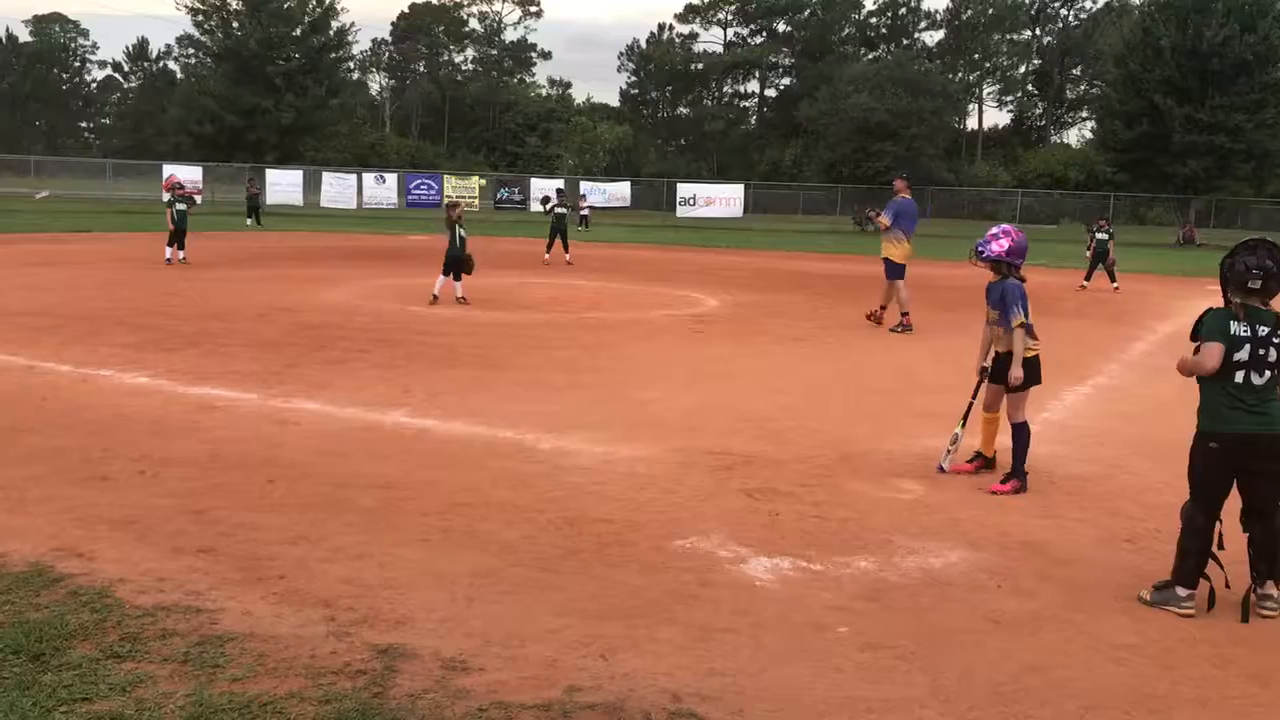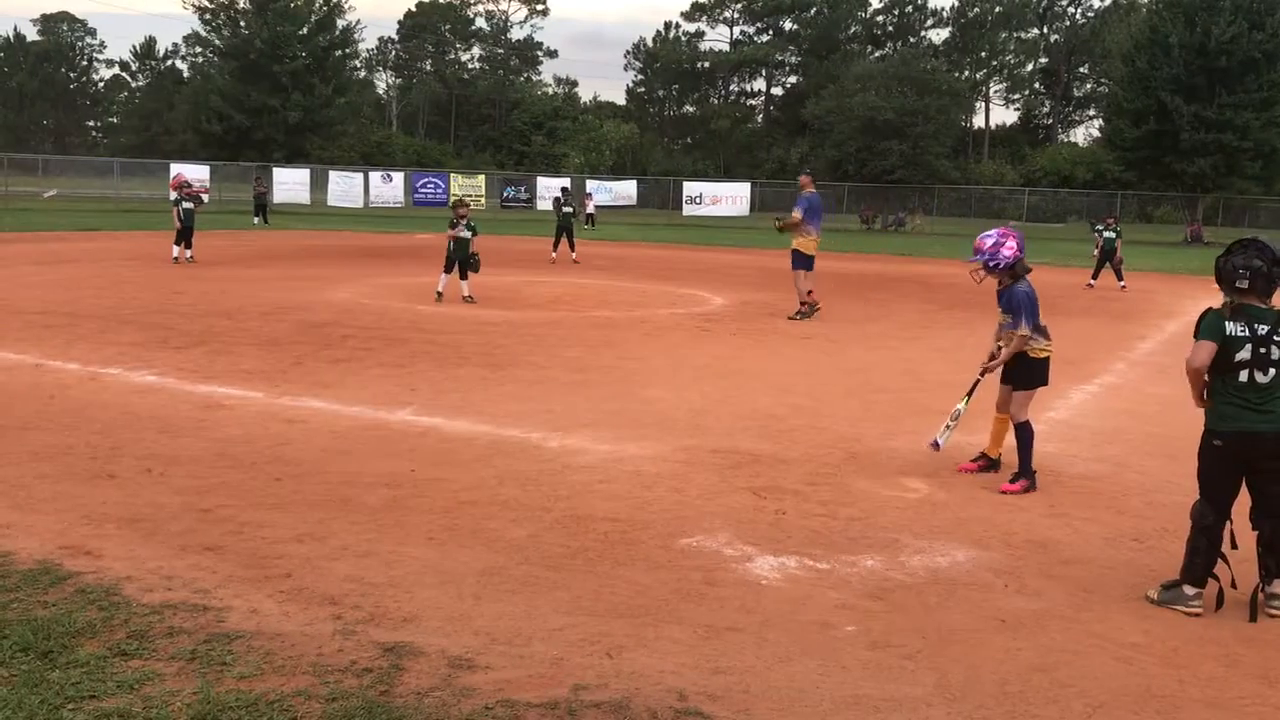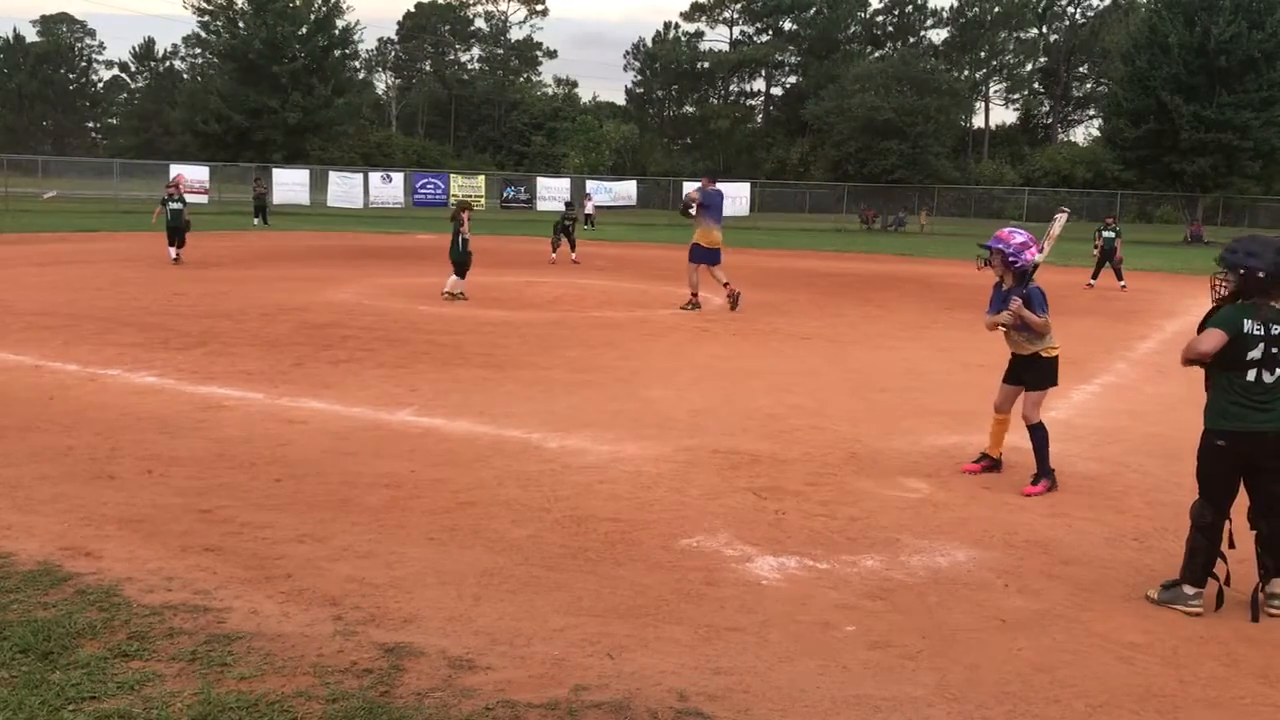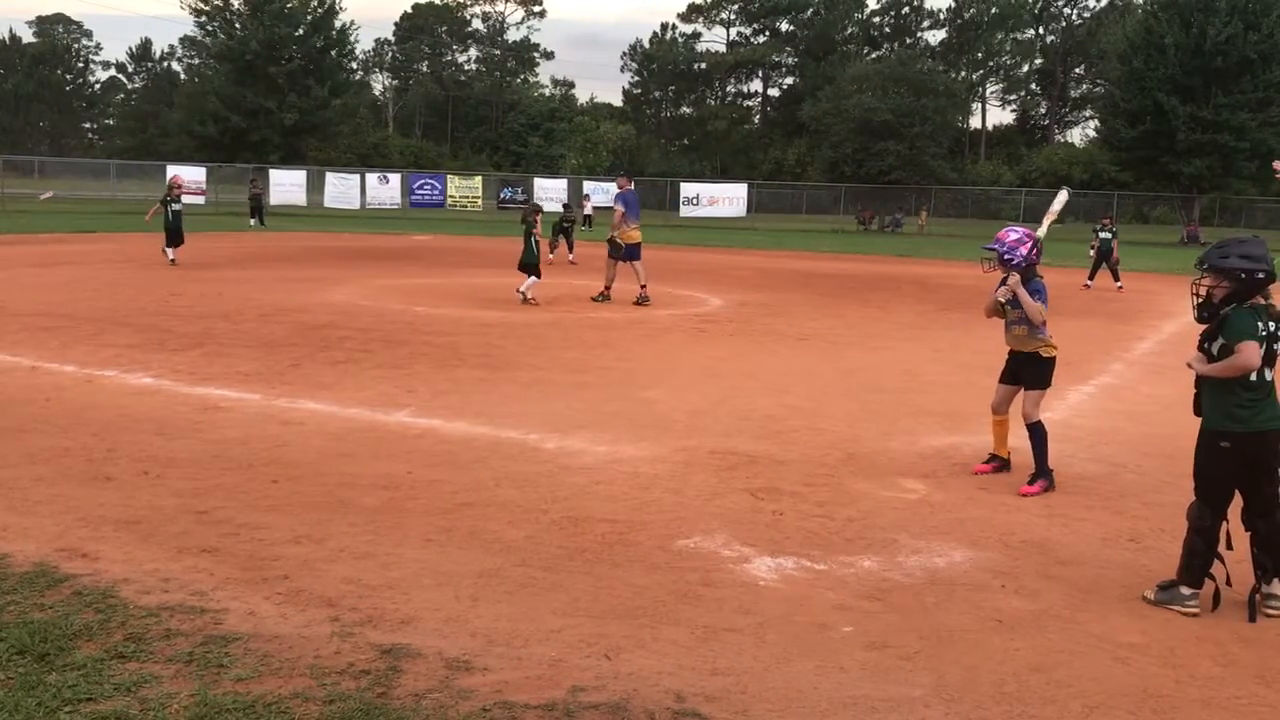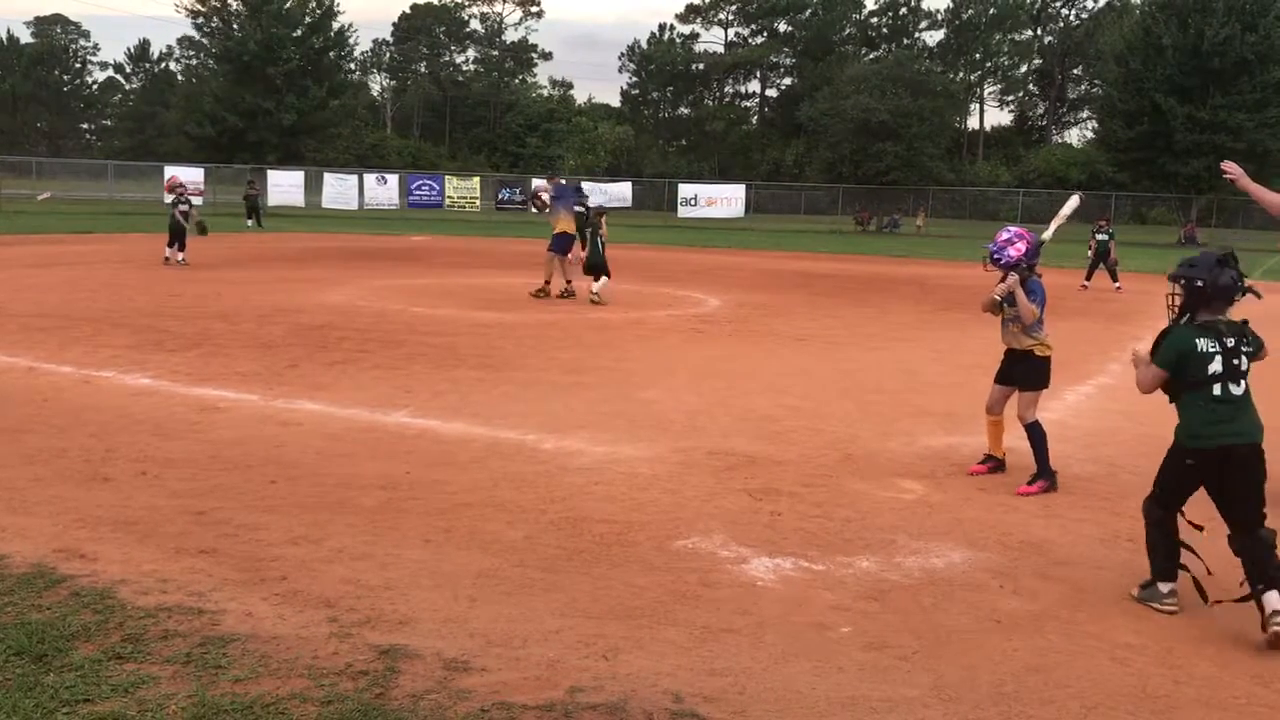
dt=1s
person 1, frame 1
left shoulder: (1219, 318)
left elbow: (1209, 365)
left wrist: (1185, 364)
left hip: (1219, 434)
left knee: (1201, 512)
left ankle: (1182, 590)
person 1, frame 2
left shoulder: (1219, 319)
left elbow: (1197, 363)
left wrist: (1198, 391)
left hip: (1225, 433)
left knee: (1211, 511)
left ankle: (1191, 589)
person 1, frame 3
left shoulder: (1233, 313)
left elbow: (1205, 346)
left wrist: (1186, 356)
left hip: (1226, 432)
left knee: (1211, 510)
left ankle: (1190, 589)
person 1, frame 4
left shoulder: (1237, 317)
left elbow: (1249, 360)
left wrist: (1205, 367)
left hip: (1227, 432)
left knee: (1208, 510)
left ankle: (1187, 588)
person 1, frame 5
left shoulder: (1181, 336)
right shoulder: (1241, 333)
left elbow: (1147, 384)
left wrist: (1142, 363)
left hip: (1199, 444)
right hip: (1247, 445)
left knee: (1159, 507)
left ankle: (1163, 588)
person 2, frame 1
left shoulder: (1012, 288)
right shoulder: (992, 286)
left elbow: (1019, 327)
left wrist: (1017, 365)
right wrist: (981, 359)
left hip: (1020, 358)
right hip: (1002, 355)
left knee: (1015, 414)
right knee: (989, 406)
left ankle: (1018, 476)
right ankle: (985, 456)
person 2, frame 2
left shoulder: (1020, 292)
right shoulder: (1004, 286)
left elbow: (1023, 336)
left wrist: (1000, 361)
right wrist: (995, 344)
left hip: (1032, 357)
right hip: (1014, 356)
left knee: (1018, 413)
right knee: (1002, 407)
left ankle: (1026, 475)
right ankle: (991, 457)
person 2, frame 3
left shoulder: (1031, 292)
right shoulder: (999, 288)
left elbow: (1045, 328)
right elbow: (989, 323)
left wrist: (1022, 312)
right wrist: (999, 318)
left hip: (1041, 358)
right hip: (1019, 356)
left knee: (1030, 414)
right knee: (1001, 406)
left ankle: (1045, 476)
right ankle: (992, 457)
person 2, frame 4
left shoulder: (1035, 285)
right shoulder: (1007, 282)
left elbow: (1038, 318)
right elbow: (989, 313)
left wrist: (1019, 289)
right wrist: (997, 297)
left hip: (1039, 356)
right hip: (1016, 354)
left knee: (1029, 413)
right knee: (998, 406)
left ankle: (1043, 475)
right ankle: (1000, 457)
person 2, frame 5
left shoulder: (1032, 284)
right shoulder: (1008, 280)
left elbow: (1030, 318)
right elbow: (987, 309)
left wrist: (1017, 289)
right wrist: (996, 294)
left hip: (1034, 356)
right hip: (1013, 354)
left knee: (1025, 414)
right knee: (993, 407)
left ankle: (1046, 475)
right ankle: (995, 457)
